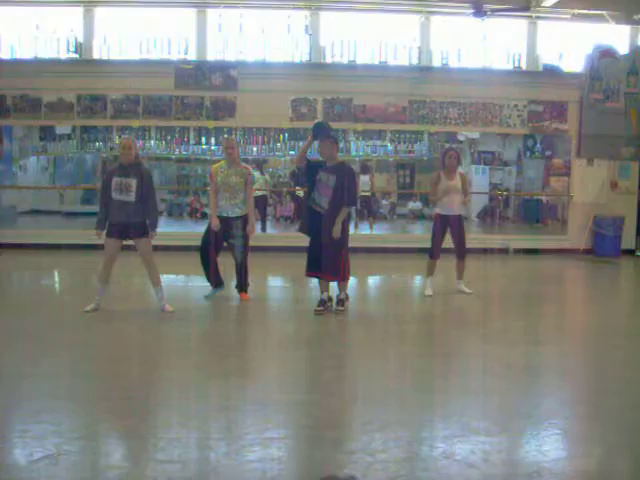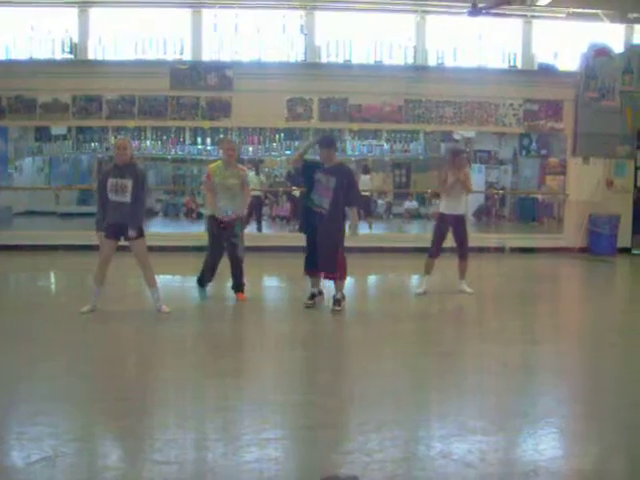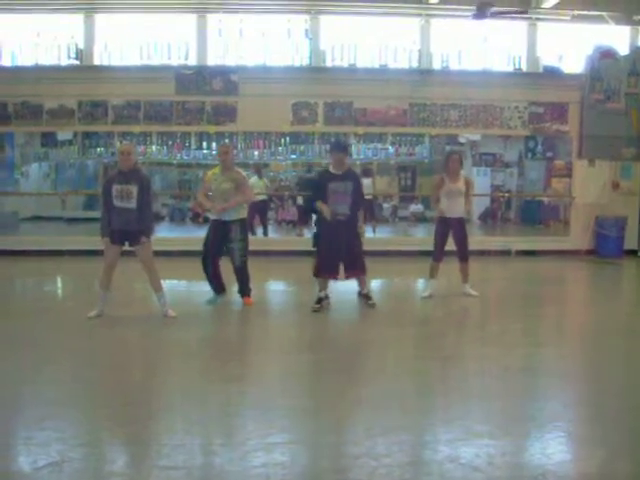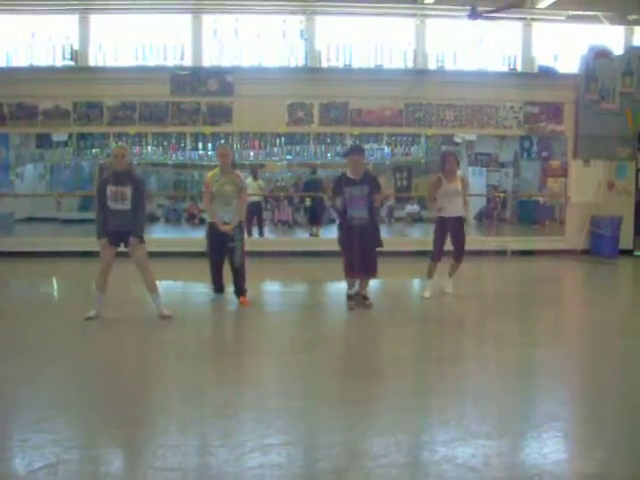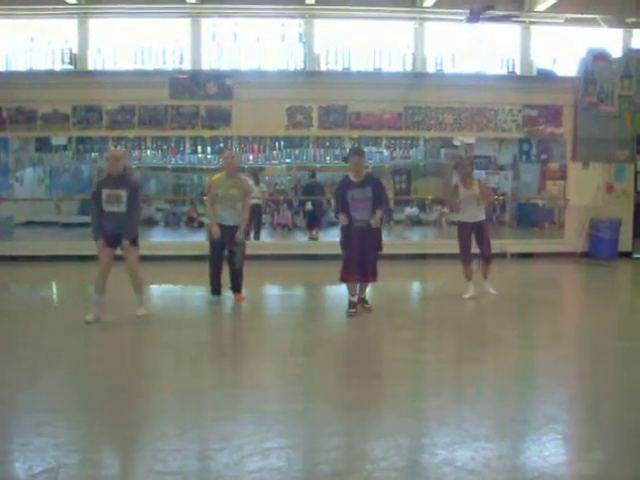
dt=0.5s
person 1, frame 1
left shoulder: (143, 173)
right shoulder: (112, 173)
left elbow: (150, 200)
right elbow: (104, 199)
left wrist: (153, 225)
right wrist: (100, 224)
left hip: (137, 223)
right hip: (116, 223)
left knee: (149, 261)
right knee: (107, 261)
left ankle: (162, 302)
right ankle: (97, 301)
person 1, frame 2
left shoulder: (138, 173)
right shoulder: (107, 173)
left elbow: (140, 201)
right elbow: (101, 201)
left wrist: (135, 225)
right wrist: (100, 226)
left hip: (131, 224)
right hip: (111, 224)
left knee: (144, 262)
right knee: (103, 262)
left ankle: (158, 303)
right ankle: (93, 302)
person 1, frame 3
left shoulder: (142, 179)
right shoulder: (111, 180)
left elbow: (147, 207)
right elbow: (106, 208)
left wrist: (147, 232)
right wrist: (104, 232)
left hip: (137, 229)
right hip: (116, 230)
left knee: (150, 267)
right knee: (108, 267)
left ankle: (165, 307)
right ankle: (100, 307)
person 1, frame 4
left shoulder: (136, 181)
right shoulder: (104, 181)
left elbow: (140, 209)
right elbow: (100, 209)
left wrist: (136, 233)
right wrist: (101, 234)
left hip: (131, 231)
right hip: (111, 231)
left knee: (144, 267)
right knee: (104, 268)
left ankle: (159, 307)
right ankle: (97, 308)
person 1, frame 5
left shoulder: (132, 184)
right shoulder: (101, 184)
left elbow: (135, 212)
right elbow: (96, 211)
left wrist: (128, 236)
right wrist: (98, 235)
left hip: (128, 234)
right hip: (108, 233)
left knee: (133, 269)
right knee: (102, 270)
left ankle: (141, 304)
right ankle: (97, 311)
person 2, frame 1
left shoulder: (346, 171)
right shoulder: (319, 167)
left elbow: (349, 202)
right elbow: (299, 161)
left wrist: (338, 223)
right wrist: (310, 140)
left hip: (336, 224)
right hip: (318, 223)
left knee: (339, 260)
right knee: (319, 260)
left ankle: (342, 296)
right ankle: (325, 297)
person 2, frame 2
left shoulder: (345, 172)
right shoulder: (315, 167)
left elbow: (352, 200)
right elbow: (296, 161)
left wrist: (354, 221)
right wrist: (310, 144)
left hip: (333, 222)
right hip: (314, 221)
left knee: (336, 258)
right knee: (313, 256)
left ankle: (339, 295)
right ankle: (315, 291)
person 2, frame 3
left shoulder: (353, 176)
right shoulder: (322, 176)
left elbow: (359, 201)
right elbow: (316, 199)
left wrist: (360, 222)
right wrist: (323, 208)
left hip: (349, 225)
right hip: (328, 225)
left knee: (356, 258)
right knee: (325, 260)
left ankle: (364, 291)
right ankle: (322, 295)
person 2, frame 4
left shoulder: (371, 179)
right shoulder: (341, 181)
left elbow: (376, 205)
right elbow: (337, 207)
left wrist: (378, 200)
right wrist: (338, 202)
left hip: (368, 227)
right hip: (348, 228)
left knee: (368, 261)
right knee: (351, 261)
left ankle: (361, 292)
right ankle: (351, 292)
person 2, frame 5
left shoulder: (374, 182)
right shoulder: (343, 184)
left elbow: (382, 204)
right elbow: (339, 208)
left wrist: (377, 217)
right wrist: (342, 217)
left hip: (370, 231)
right hip: (350, 231)
left knee: (368, 265)
right knee: (350, 265)
left ankle: (361, 296)
right ankle: (352, 299)
person 3, frame 1
left shoulder: (246, 170)
right shoulder: (215, 169)
left elbow: (250, 197)
right elbow: (213, 195)
left wrist: (251, 221)
right wrist: (213, 217)
left hip: (239, 217)
right hip: (219, 217)
left knee: (240, 255)
right knee: (207, 251)
left ankle: (243, 289)
right ankle: (216, 284)
person 3, frame 2
left shoulder: (242, 172)
right shoulder: (212, 169)
left elbow: (247, 197)
right elbow: (208, 193)
left wrist: (238, 213)
right wrist: (218, 213)
left hip: (236, 217)
right hip: (216, 217)
left knee: (237, 255)
right knee: (215, 252)
left ankle: (239, 289)
right ankle: (202, 283)
person 3, frame 3
left shoulder: (238, 175)
right shoulder: (211, 175)
left elbow: (249, 196)
right elbow: (200, 195)
left wrist: (226, 206)
right wrist: (212, 206)
left hip: (237, 221)
right hip: (217, 221)
left knee: (239, 259)
right knee: (209, 258)
left ankle: (245, 293)
right ankle: (218, 290)
person 3, frame 4
left shoulder: (238, 178)
right shoulder: (210, 177)
left elbow: (243, 203)
right elbow: (206, 202)
left wrist: (233, 224)
right wrist: (219, 224)
left hip: (235, 223)
right hip: (215, 223)
left knee: (237, 259)
right knee: (215, 260)
left ankle: (241, 293)
right ankle: (218, 291)
person 3, frame 5
left shoulder: (244, 182)
right shoulder: (215, 180)
left elbow: (246, 207)
right elbow: (209, 203)
left wrist: (242, 229)
right wrist: (213, 225)
left hip: (236, 226)
right hip: (218, 225)
left knee: (237, 260)
right knee: (215, 260)
left ankle: (237, 290)
right ankle: (215, 293)
person 4, frame 1
left shoulder: (462, 177)
right shoulder: (438, 177)
left elbow: (467, 194)
right elbow: (432, 199)
left wrist: (465, 200)
right wrist: (442, 194)
left hip: (457, 217)
right hip: (441, 216)
left knee: (461, 251)
right knee: (435, 250)
left ankle: (460, 283)
right ankle: (429, 284)
person 4, frame 2
left shoulder: (466, 174)
right shoulder: (445, 174)
left elbow: (469, 190)
right elbow: (443, 191)
left wrist: (460, 177)
right wrist: (455, 180)
left hip: (459, 217)
right hip: (444, 215)
left knee: (463, 251)
right knee: (434, 249)
left ankle: (462, 283)
right ankle: (425, 283)
person 4, frame 3
left shoulder: (465, 180)
right shoulder: (441, 180)
left elbow: (468, 198)
right elbow: (434, 200)
left wrist: (468, 207)
right wrist: (438, 208)
left hip: (459, 219)
right hip: (443, 219)
left knee: (464, 254)
right knee: (437, 253)
left ankle: (466, 286)
right ankle: (430, 287)
person 4, frame 4
left shoulder: (462, 180)
right shoulder: (439, 180)
left elbow: (464, 197)
right elbow: (431, 198)
left wrist: (466, 206)
right wrist: (436, 206)
left hip: (458, 219)
right hip: (443, 219)
left knee: (459, 253)
right knee: (437, 253)
left ankle: (448, 281)
right ankle: (428, 286)
person 4, frame 5
left shoulder: (479, 182)
right shoulder: (456, 186)
left elbow: (489, 200)
right elbow: (455, 209)
left wrist: (484, 199)
right wrist: (456, 203)
left hip: (480, 221)
right hip: (463, 223)
left knee: (486, 254)
right knee: (465, 256)
left ankle: (487, 283)
right ankle: (470, 288)
